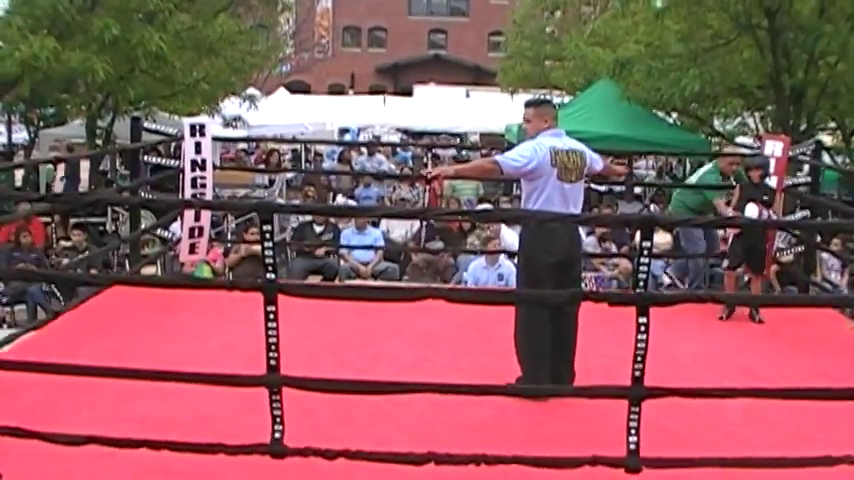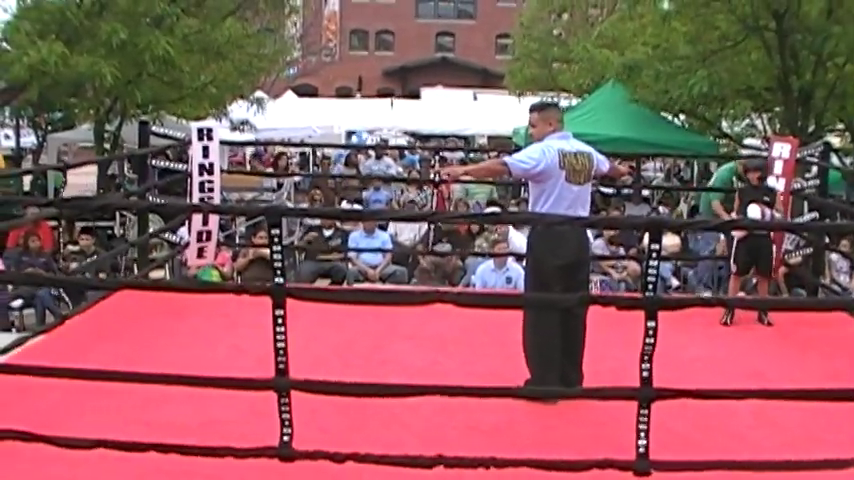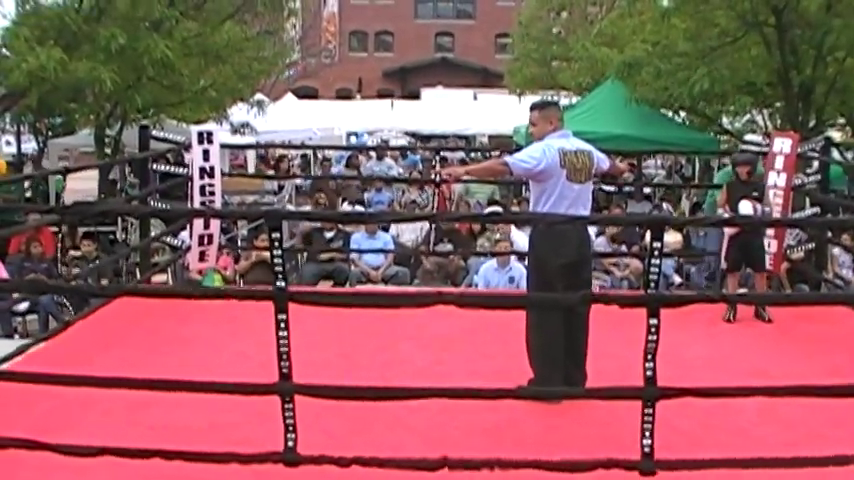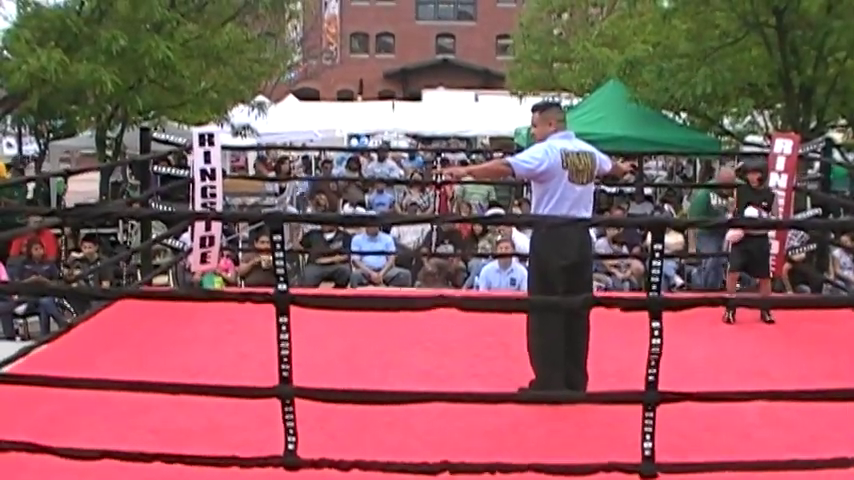
dt=0.4s
person 1, frame 1
left shoulder: (535, 149)
right shoulder: (580, 150)
left elbow: (493, 166)
right elbow: (601, 165)
left wrist: (454, 169)
right wrist: (617, 171)
left hip: (540, 234)
right hip: (569, 234)
left knee: (533, 308)
right knee: (565, 307)
left ankle: (535, 381)
right ankle: (561, 377)
person 1, frame 2
left shoulder: (542, 151)
right shoulder: (586, 152)
left elbow: (502, 166)
right elbow: (608, 167)
left wrist: (463, 170)
right wrist: (621, 171)
left hip: (548, 237)
right hip: (577, 237)
left knee: (542, 311)
right knee: (573, 308)
left ankle: (544, 383)
right ankle: (570, 380)
person 1, frame 3
left shoulder: (544, 150)
right shoulder: (587, 150)
left elbow: (503, 166)
right elbow: (609, 164)
left wrist: (464, 170)
right wrist: (621, 169)
left hip: (550, 236)
right hip: (579, 235)
left knee: (544, 310)
right knee: (576, 307)
left ankle: (547, 383)
right ankle: (574, 379)
person 1, frame 4
left shoulder: (546, 151)
right shoulder: (589, 152)
left elbow: (506, 167)
right elbow: (611, 165)
left wrist: (467, 170)
right wrist: (624, 169)
left hip: (551, 237)
right hip: (580, 236)
left knee: (545, 311)
right knee: (577, 309)
left ankle: (549, 385)
right ankle: (575, 382)
person 2, frame 1
left shoulder: (772, 192)
right shoulder: (741, 187)
right elbow: (731, 208)
left wrist: (764, 214)
left hip: (759, 236)
right hip: (740, 234)
left knee: (756, 274)
right knee: (729, 270)
left ankle: (754, 309)
right ankle: (729, 305)
person 2, frame 2
left shoulder: (772, 193)
right shoulder: (741, 191)
right elbow: (734, 213)
left wrist: (768, 213)
left hip: (763, 238)
right hip: (743, 237)
left knee: (763, 277)
right knee: (736, 274)
left ankle: (762, 312)
right ankle: (729, 310)
person 2, frame 3
left shoulder: (760, 187)
right shoulder: (729, 186)
right elbow: (720, 207)
left wrist: (758, 208)
left hip: (754, 233)
right hip: (734, 234)
left knee: (760, 271)
right knee: (732, 271)
left ankle: (760, 307)
right ankle: (731, 307)
person 2, frame 4
left shoulder: (770, 195)
right shoulder: (739, 191)
right elbow: (733, 212)
left wrist: (763, 216)
right wrist: (733, 227)
left hip: (761, 239)
right hip: (742, 238)
left knee: (764, 276)
right knee: (733, 272)
left ankle: (765, 310)
right ankle: (731, 309)
person 3, frame 1
left shoulder: (732, 172)
right shoulder: (711, 176)
right elbow: (720, 206)
left hip: (700, 210)
right hip: (685, 208)
left knee: (712, 245)
right knee: (698, 249)
left ankle: (679, 270)
right ankle: (695, 289)
person 3, frame 2
left shoulder: (752, 176)
right shoulder: (725, 174)
right elbow: (715, 204)
right wrist: (728, 219)
left hip: (735, 211)
right hip: (712, 211)
left knee: (736, 249)
right knee: (709, 248)
left ankle: (729, 287)
right ankle: (704, 289)
person 3, frame 3
left shoulder: (757, 175)
right shoulder: (723, 175)
right elbow: (721, 200)
right wrist: (730, 214)
left hip: (739, 215)
right hip: (715, 213)
left knee: (738, 250)
right knee: (714, 250)
left ankle: (730, 284)
right ankle: (707, 283)
person 3, frame 4
right shoulder: (705, 192)
right elbow: (693, 219)
right wrist: (692, 246)
right hip: (708, 231)
right knee: (711, 262)
right ankle: (704, 291)
